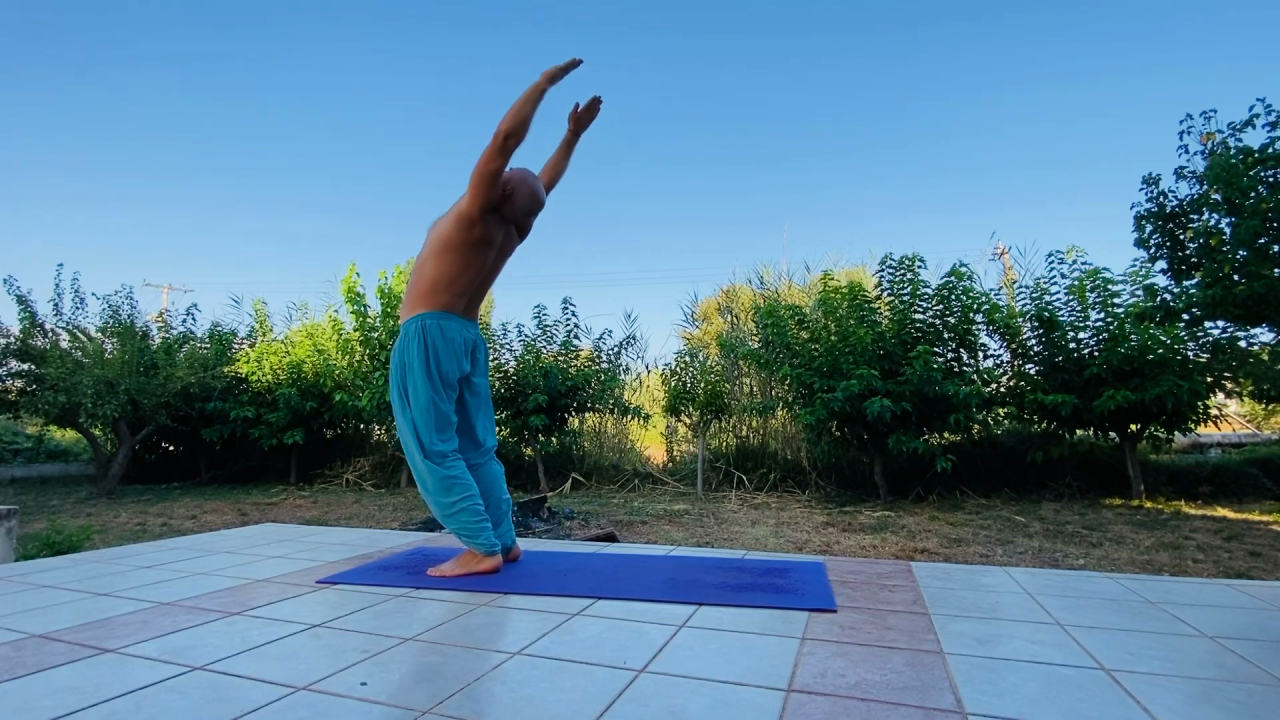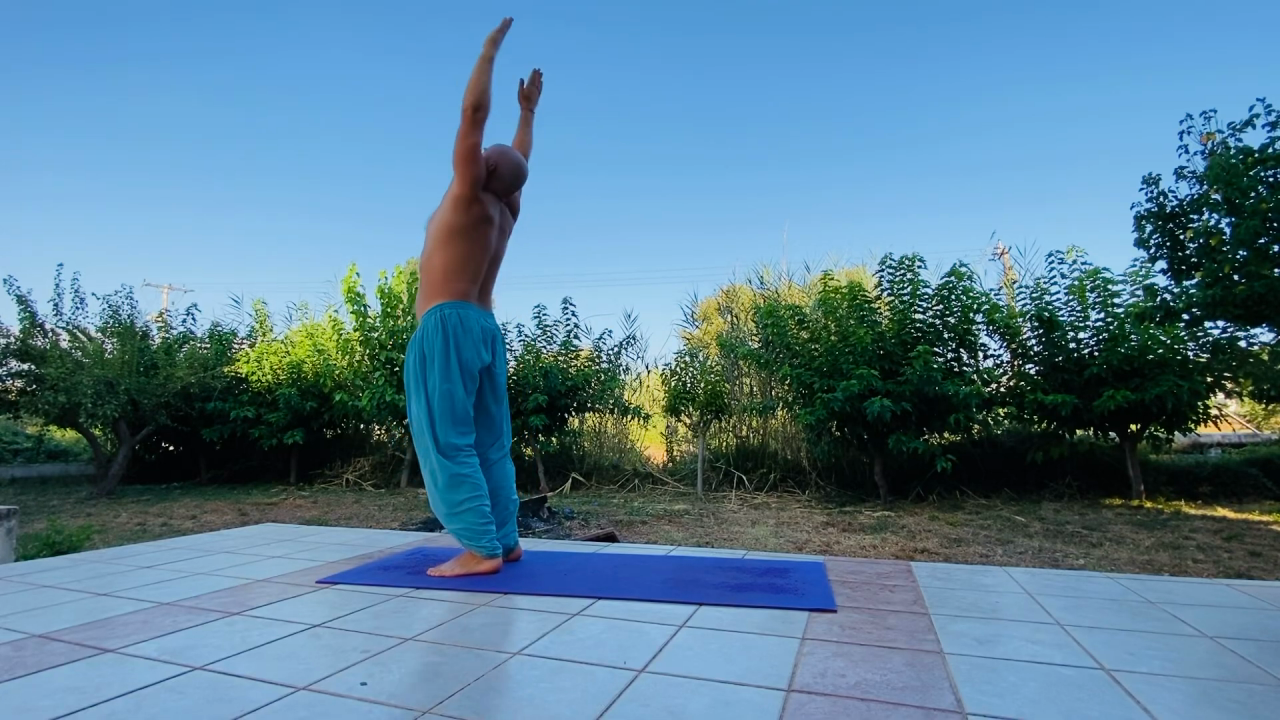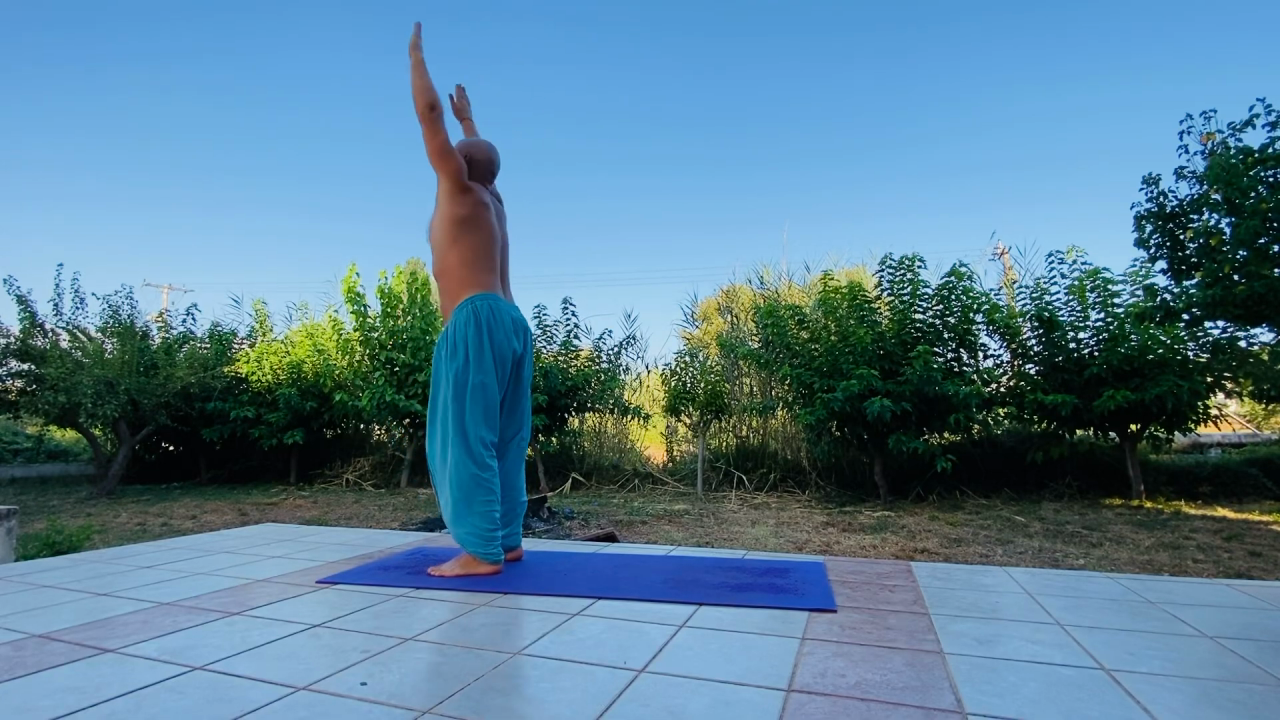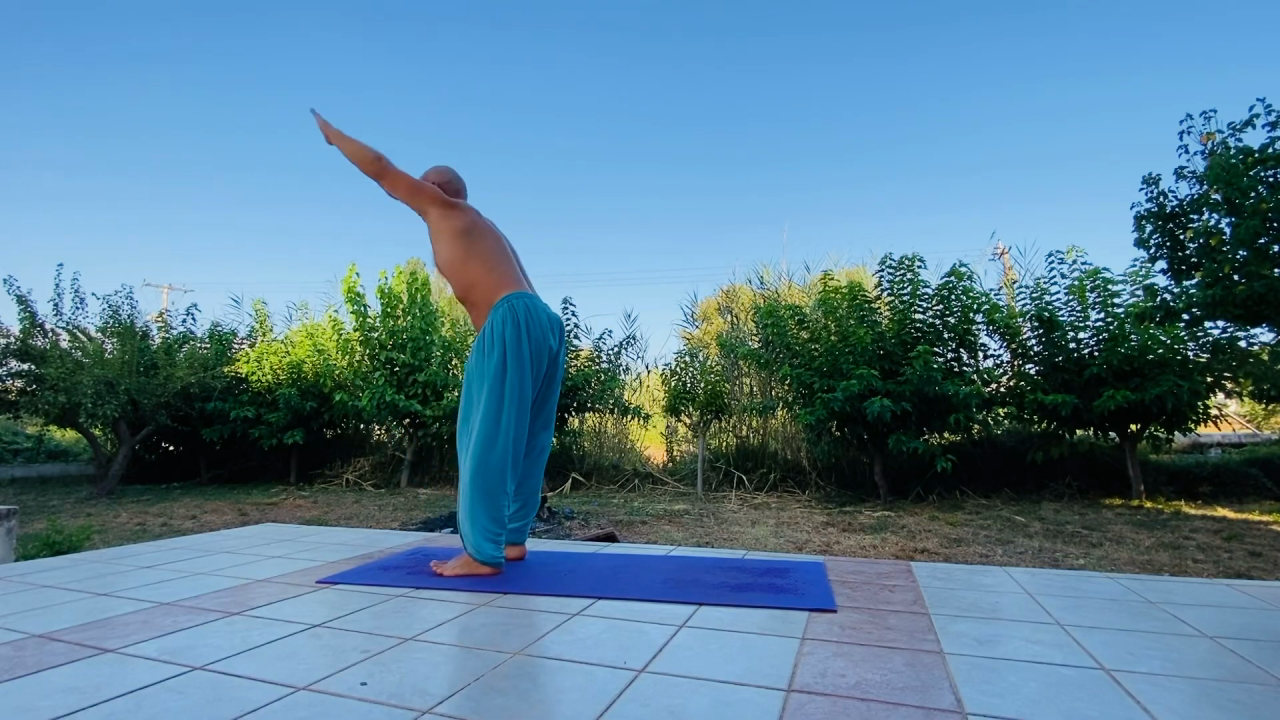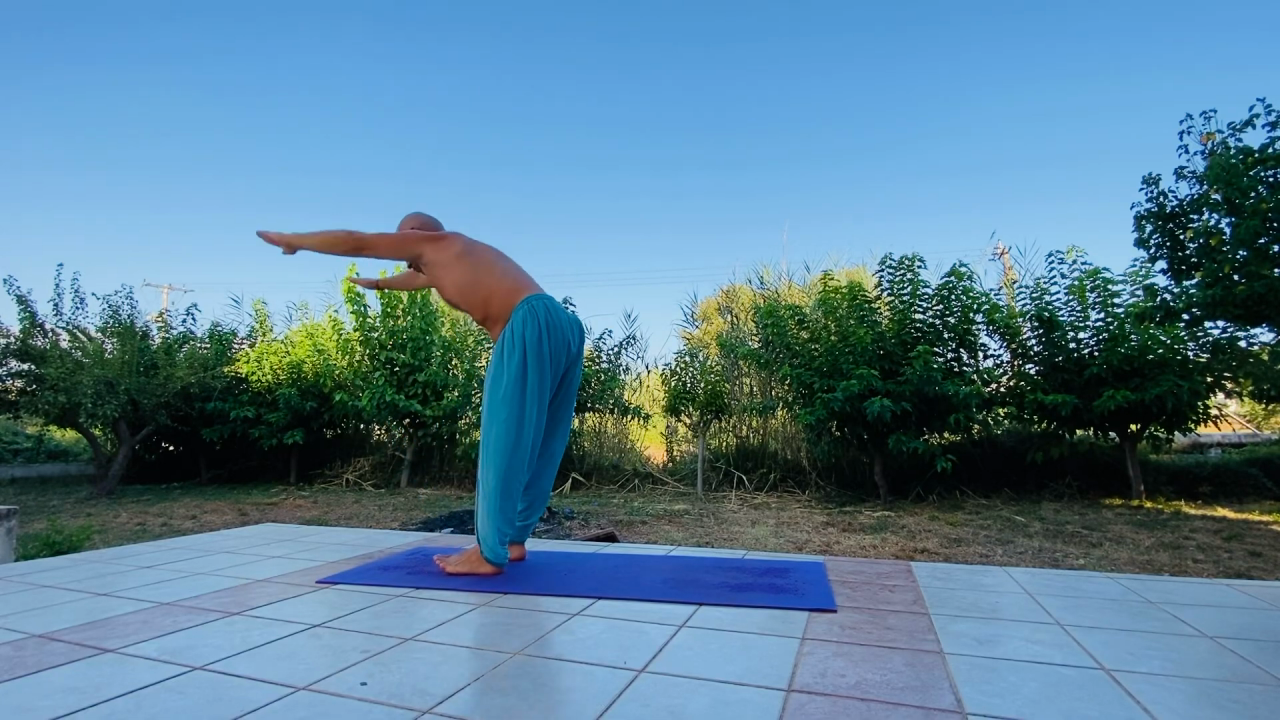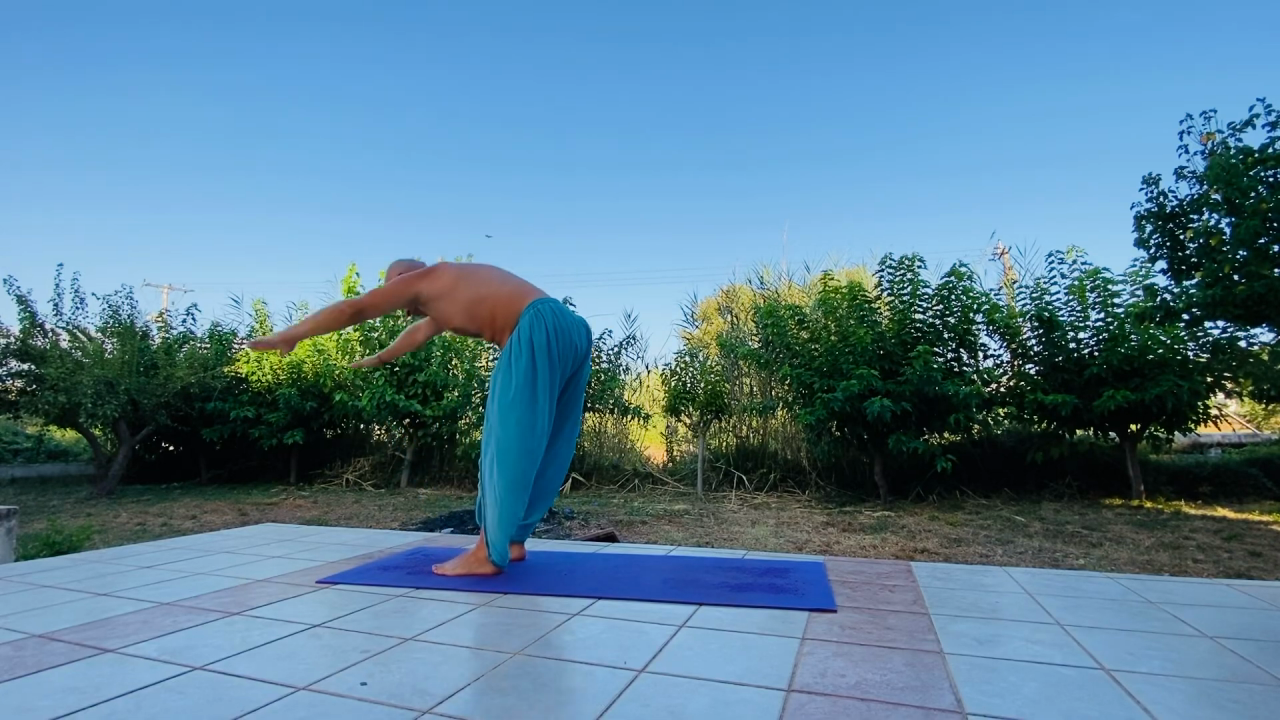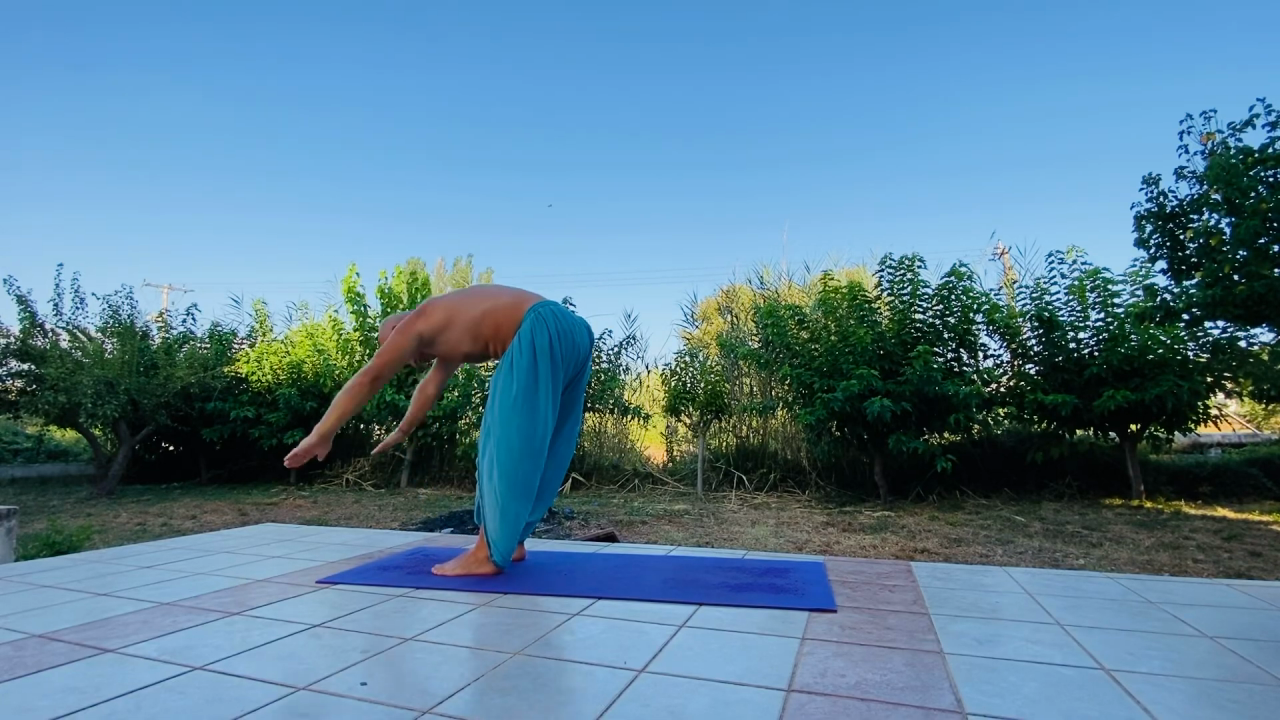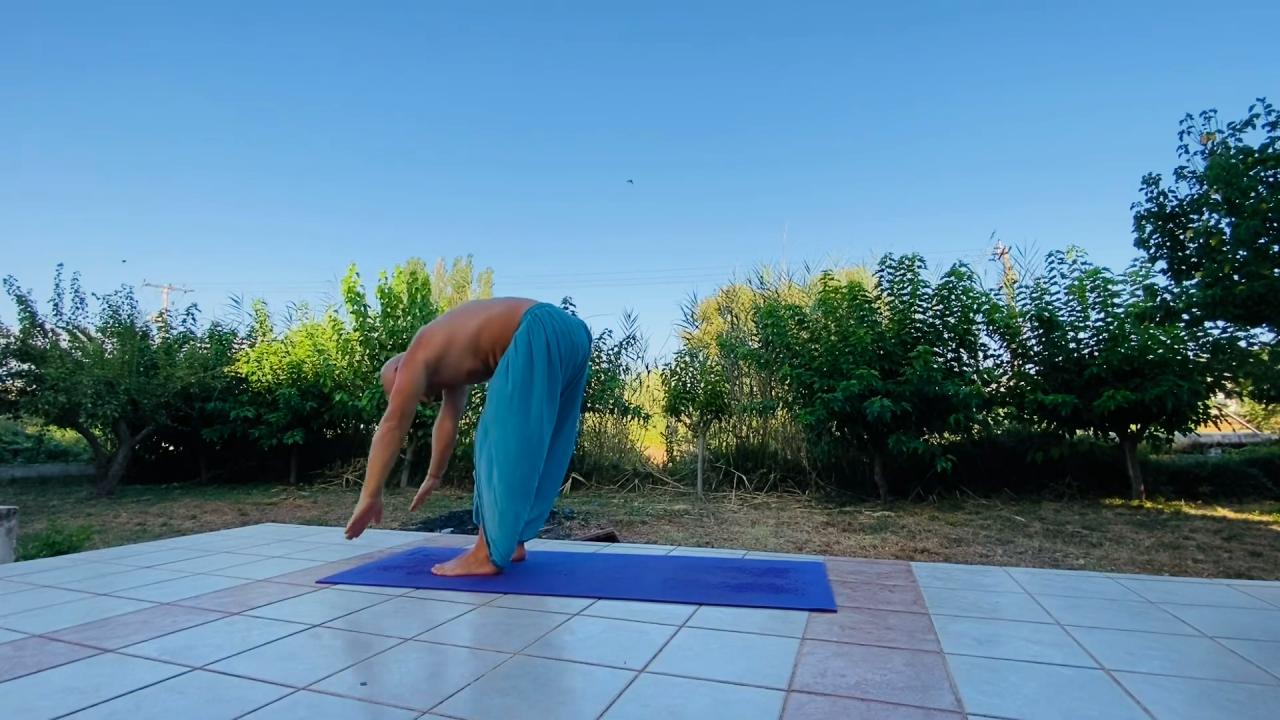
dt=0.2s
person 1, frame 1
left shoulder: (477, 213)
right shoulder: (513, 229)
left elbow: (504, 138)
right elbow: (546, 181)
left wrist: (544, 82)
right wrist: (573, 134)
left hip: (427, 337)
right hip: (466, 339)
left knee: (433, 448)
right knee: (474, 447)
left ankle: (482, 548)
right ankle: (502, 540)
person 1, frame 2
left shoulder: (471, 197)
right shoulder: (507, 209)
left elbow: (473, 113)
right elbow: (521, 157)
left wrist: (489, 49)
right wrist: (528, 110)
left hip: (446, 328)
right hip: (486, 330)
left knee: (447, 442)
right knee: (488, 442)
left ankle: (481, 549)
right ankle: (504, 539)
person 1, frame 3
left shoulder: (461, 189)
right shoulder: (492, 201)
left elbow: (427, 112)
right elbow: (479, 152)
left wrist: (415, 53)
right wrist: (467, 117)
left hip: (476, 321)
right hip: (512, 323)
left knee: (464, 438)
right knee: (503, 440)
left ankle: (482, 552)
right ankle: (507, 541)
person 1, frame 4
left shoulder: (446, 205)
right shoulder: (472, 218)
left elbow: (379, 166)
left wrist: (334, 134)
right wrist: (403, 187)
left hip: (511, 322)
right hip: (542, 323)
left knee: (490, 441)
right knee: (524, 445)
left ankle: (482, 553)
right ankle: (512, 540)
person 1, frame 5
left shoulder: (434, 243)
right shoulder: (464, 254)
left elbow: (356, 243)
right elbow: (421, 275)
left wrist: (293, 240)
right wrist: (381, 282)
left hip: (528, 326)
right hip: (561, 326)
left knee: (506, 443)
right knee: (536, 447)
left ankle: (490, 553)
right ankle: (513, 540)
person 1, frame 6
left shoulder: (424, 279)
right shoulder: (450, 289)
left elbow: (353, 311)
right elbow: (422, 330)
left wrist: (289, 335)
right wrist: (381, 357)
left hip: (539, 332)
right hip: (572, 330)
left knee: (511, 441)
right knee: (540, 446)
left ankle: (489, 553)
right ankle: (512, 540)
person 1, frame 7
left shoulder: (419, 322)
right shoulder: (451, 327)
left elbow: (368, 380)
right elbow: (430, 389)
left wrist: (321, 434)
right wrist: (401, 432)
left hip: (541, 334)
right hip: (574, 330)
left knee: (506, 441)
right knee: (536, 446)
left ankle: (488, 553)
right ankle: (511, 540)
person 1, frame 8
left shoulder: (418, 355)
right shoulder: (451, 360)
left elbow: (393, 425)
right elbow: (448, 421)
left wrist: (370, 497)
right wrist: (433, 477)
left hip: (540, 336)
right hip: (571, 331)
left knee: (504, 444)
right knee: (533, 448)
left ankle: (488, 554)
right ankle: (511, 541)
